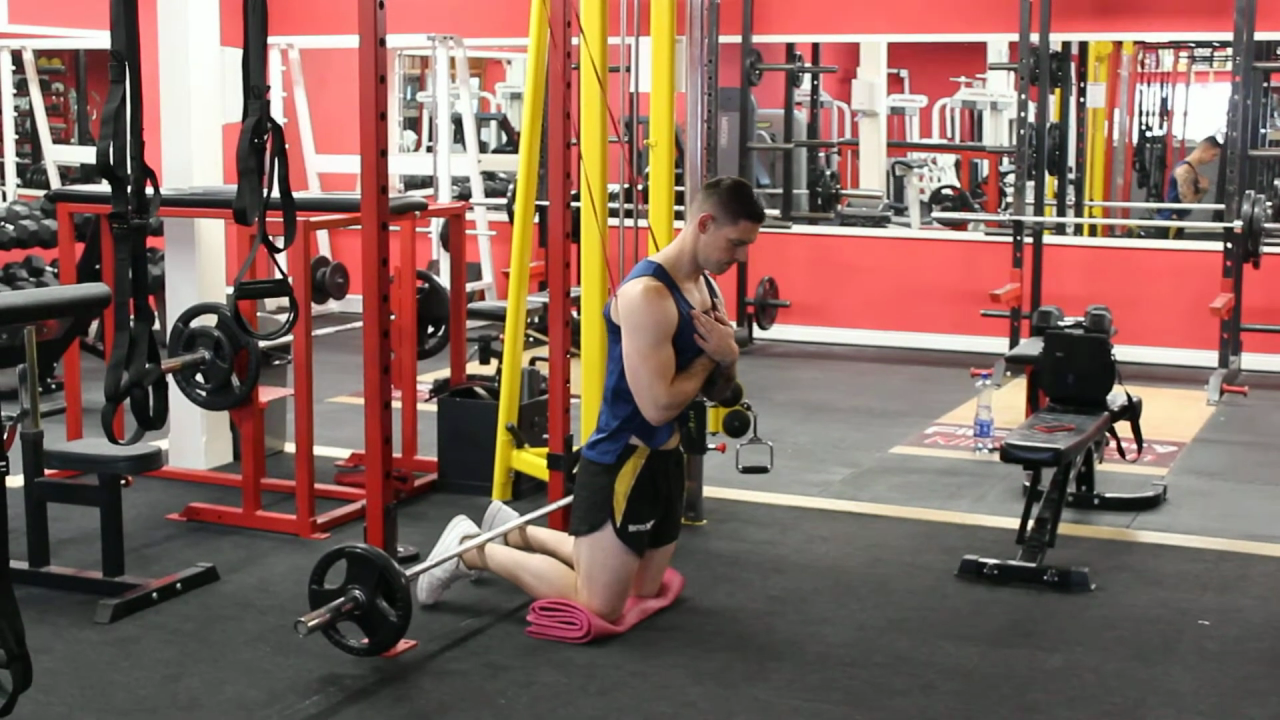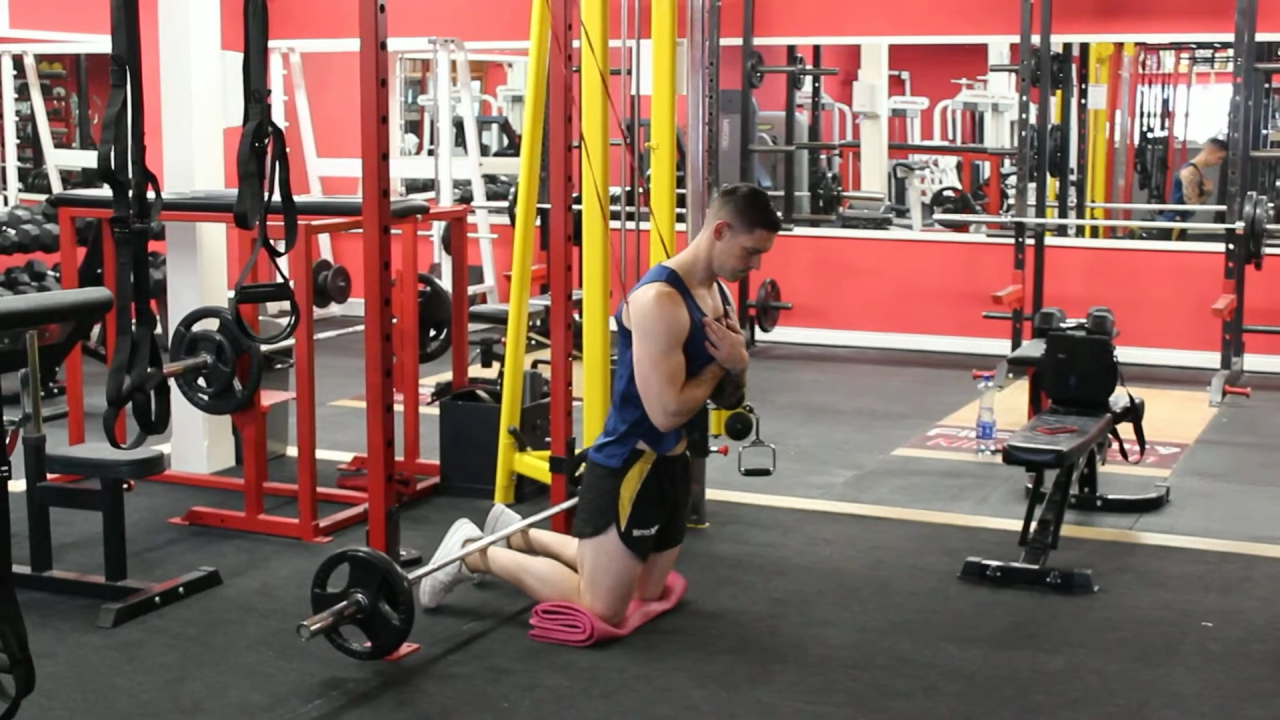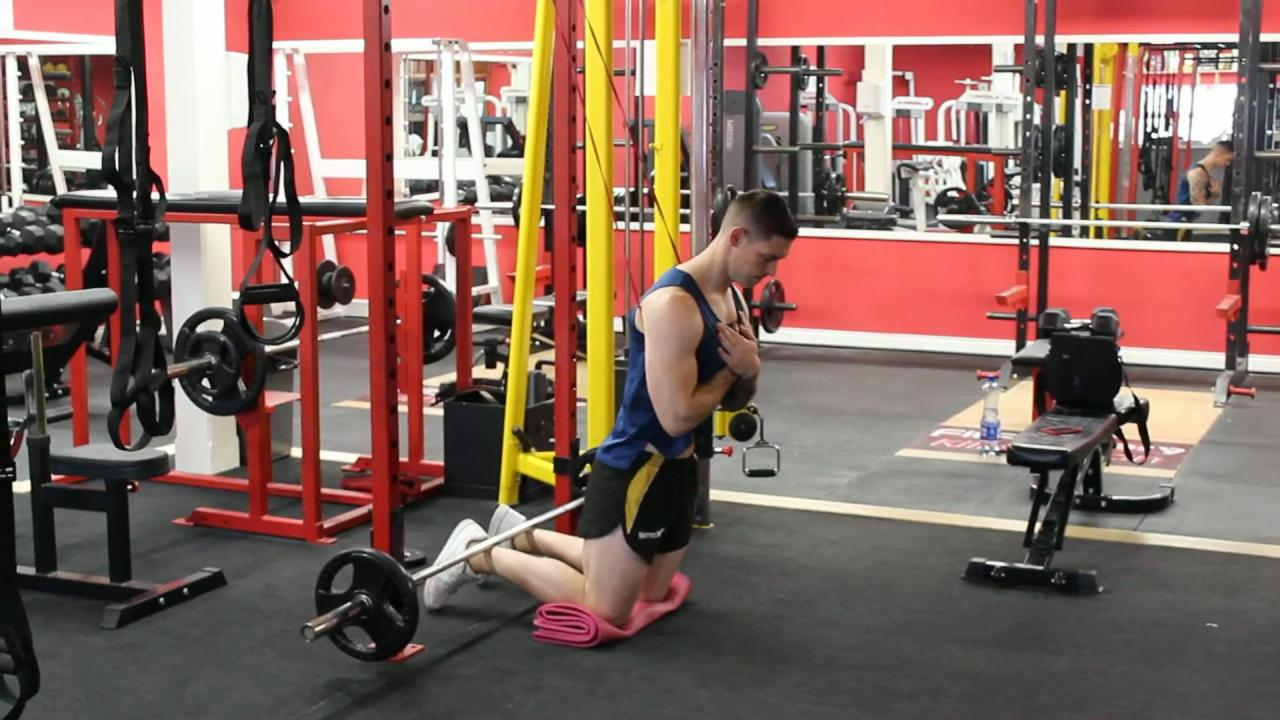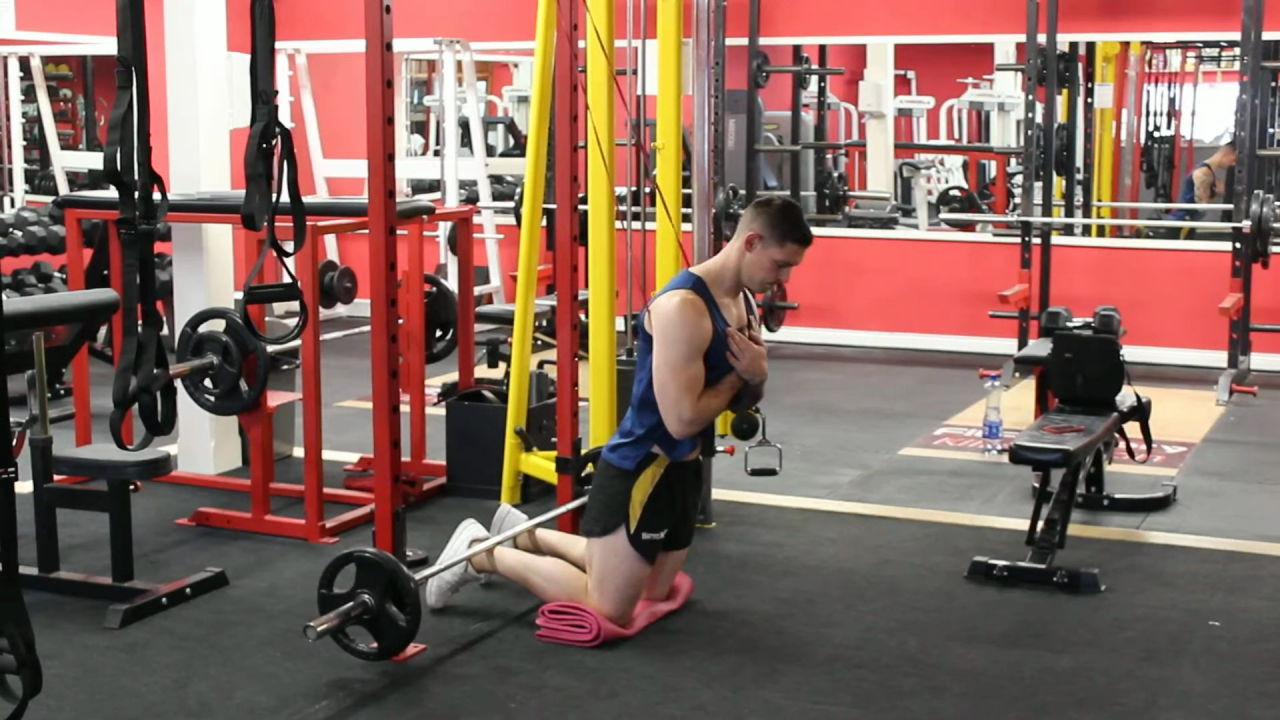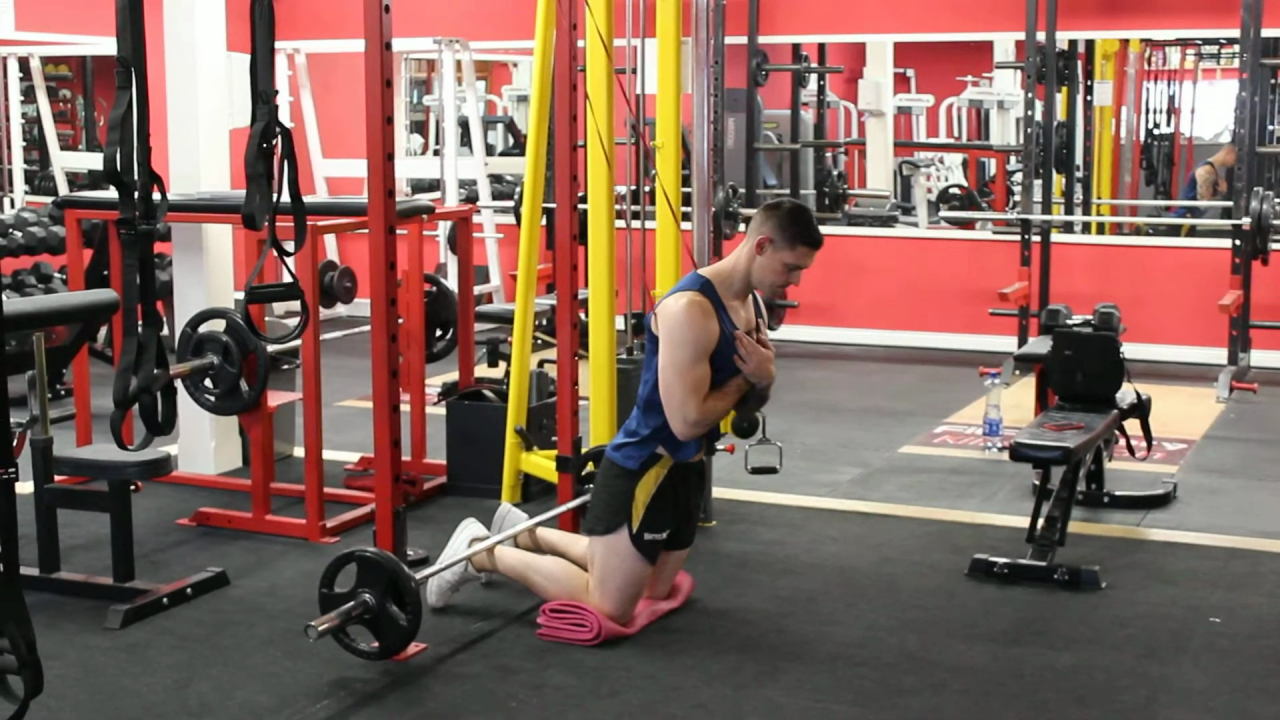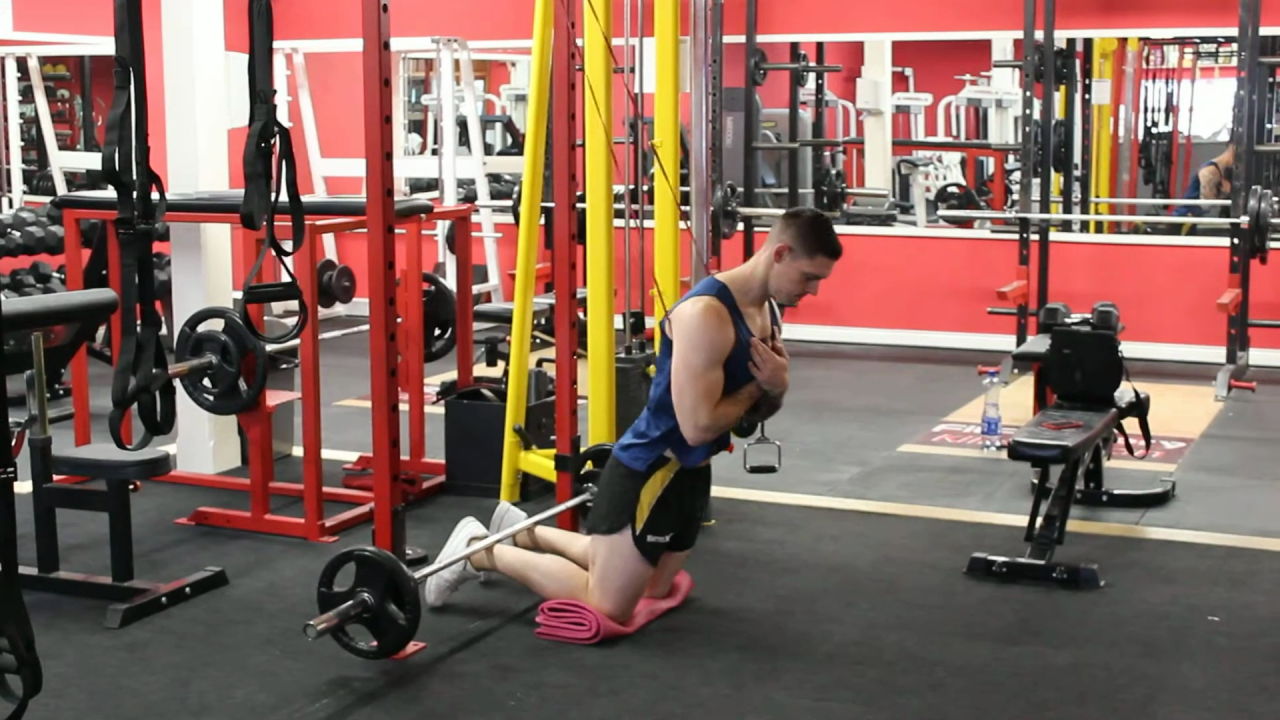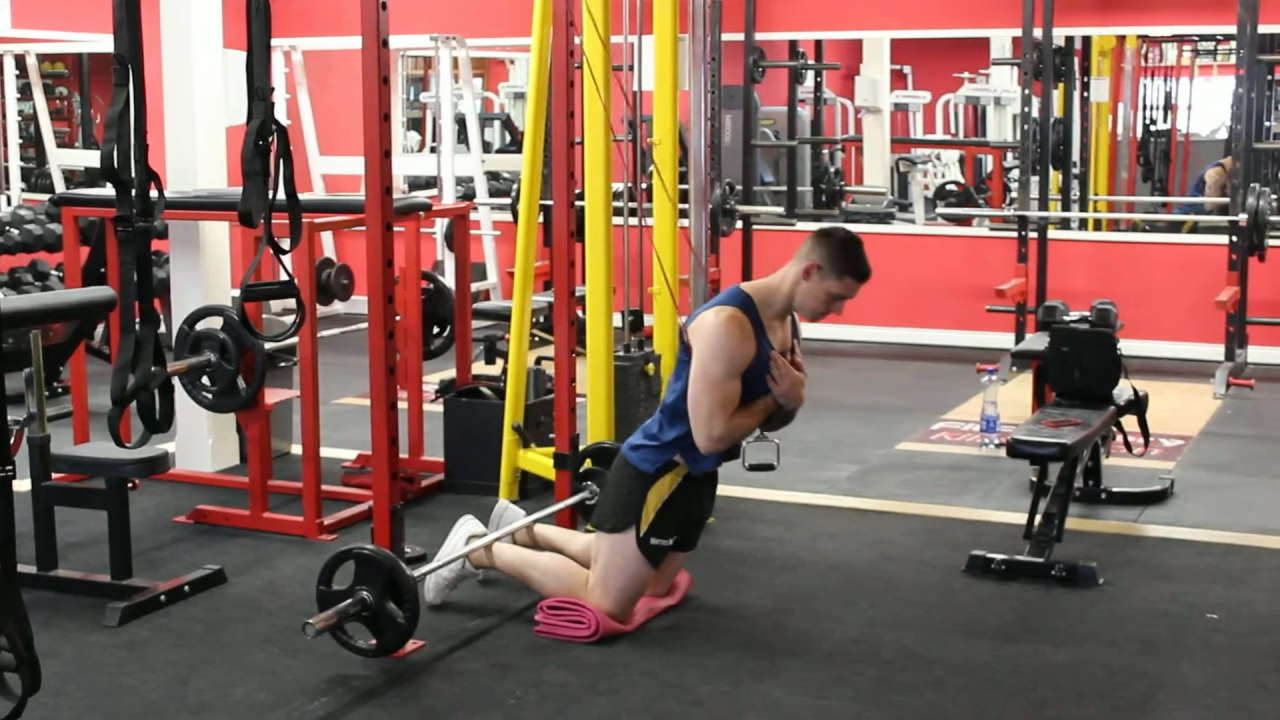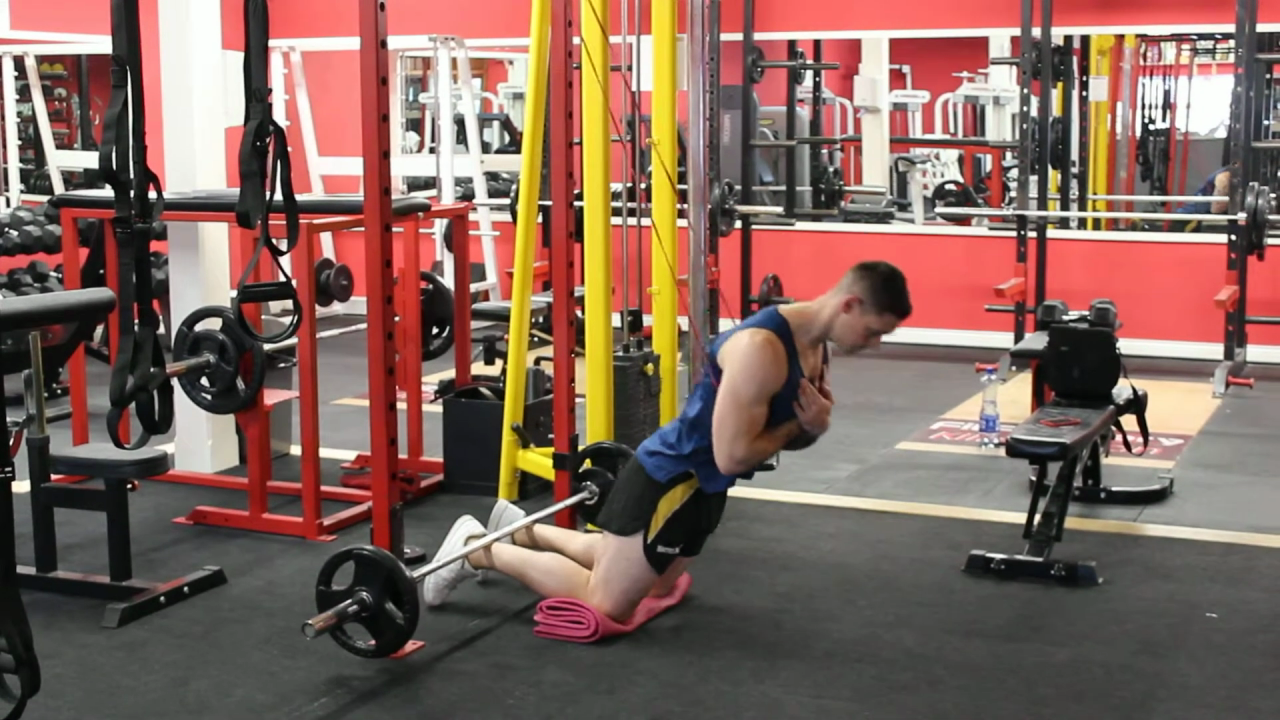
dt=0.3s
person 1, frame 1
left shoulder: (706, 287)
right shoulder: (647, 294)
left elbow: (716, 389)
right elbow: (657, 406)
left wrist: (727, 356)
right wrist: (709, 357)
left hip: (664, 459)
right hip: (623, 464)
left knee: (643, 589)
right knee: (599, 607)
left ankle: (513, 531)
right ankle: (471, 550)
person 1, frame 2
left shoulder: (718, 294)
right shoulder: (659, 300)
left elbow: (724, 394)
right elbow: (666, 412)
left wrist: (738, 363)
right wrist: (719, 364)
left hip: (670, 464)
right hip: (629, 468)
left knee: (646, 592)
right knee: (601, 610)
left ankle: (516, 535)
right ankle: (474, 553)
person 1, frame 3
left shoulder: (732, 299)
right shoulder: (673, 304)
left elbow: (734, 398)
right elbow: (677, 416)
left wrist: (750, 369)
right wrist: (732, 367)
left hip: (676, 466)
right hip: (636, 470)
left knee: (651, 591)
right knee: (605, 611)
left ankle: (521, 534)
right ankle: (479, 553)
person 1, frame 4
left shoulder: (743, 302)
right shoulder: (683, 307)
left elbow: (743, 401)
right elbow: (682, 419)
left wrist: (756, 375)
right wrist: (738, 373)
left hip: (681, 467)
right hip: (641, 470)
left knee: (652, 592)
right knee: (608, 610)
left ankle: (524, 534)
right ankle: (481, 553)
person 1, frame 5
left shoulder: (751, 303)
right shoulder: (691, 309)
left elbow: (748, 403)
right elbow: (687, 421)
left wrist: (763, 378)
right wrist: (745, 376)
left hip: (684, 469)
right hip: (644, 470)
left knee: (654, 590)
right knee: (608, 610)
left ankle: (524, 532)
right ankle: (482, 552)
person 1, frame 6
left shoulder: (766, 309)
right shoulder: (706, 314)
left elbow: (759, 410)
right elbow: (698, 426)
left wrist: (777, 386)
right wrist: (758, 384)
left hip: (689, 471)
right hip: (650, 471)
left knee: (652, 590)
right knee: (606, 607)
left ankle: (523, 533)
right ankle: (481, 551)
person 1, frame 7
left shoulder: (785, 320)
right shoulder: (729, 325)
left elbow: (768, 417)
right elbow: (711, 435)
left wrist: (791, 399)
right wrist: (773, 397)
left hip: (693, 475)
right hip: (656, 473)
left knee: (651, 588)
right knee: (606, 606)
left ankle: (522, 530)
right ankle: (479, 549)
person 1, frame 8
left shoulder: (815, 342)
right shoulder: (762, 348)
left elbow: (787, 432)
right elbow: (732, 456)
left wrist: (815, 423)
right wrist: (798, 422)
left hip: (700, 485)
right hip: (670, 481)
left knee: (650, 585)
right knee: (605, 605)
left ankle: (522, 530)
right ankle: (480, 549)
